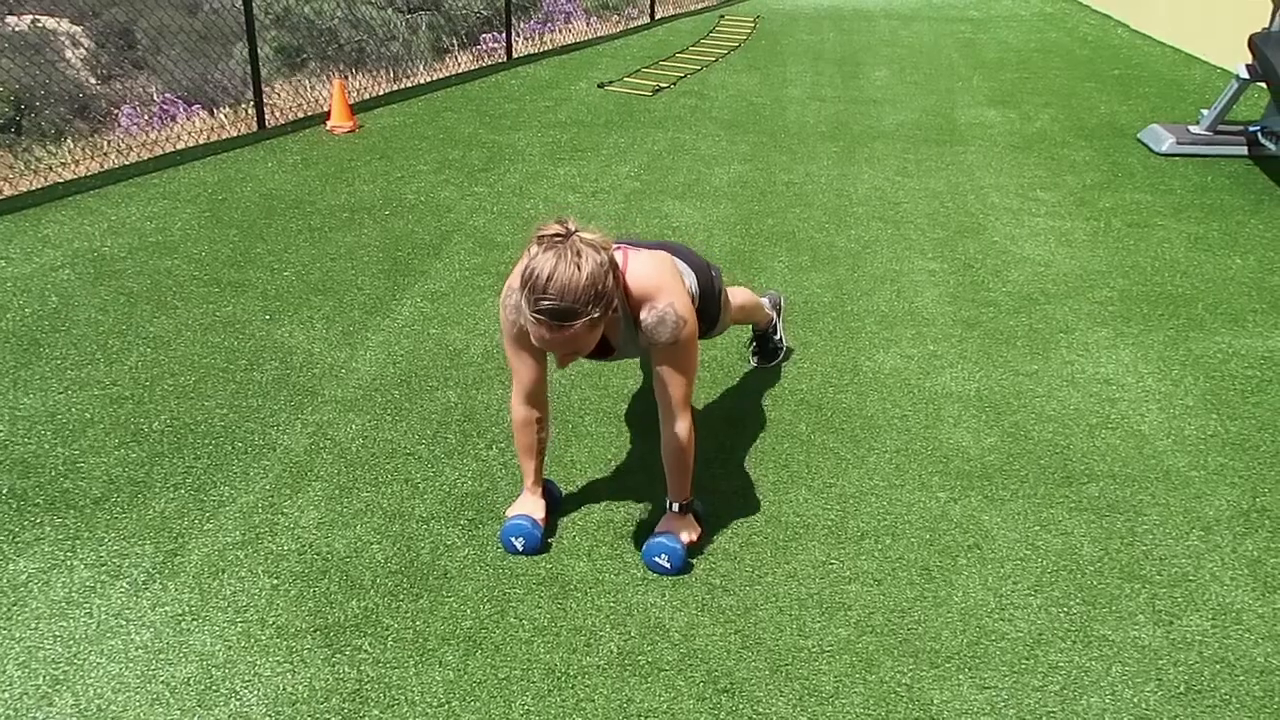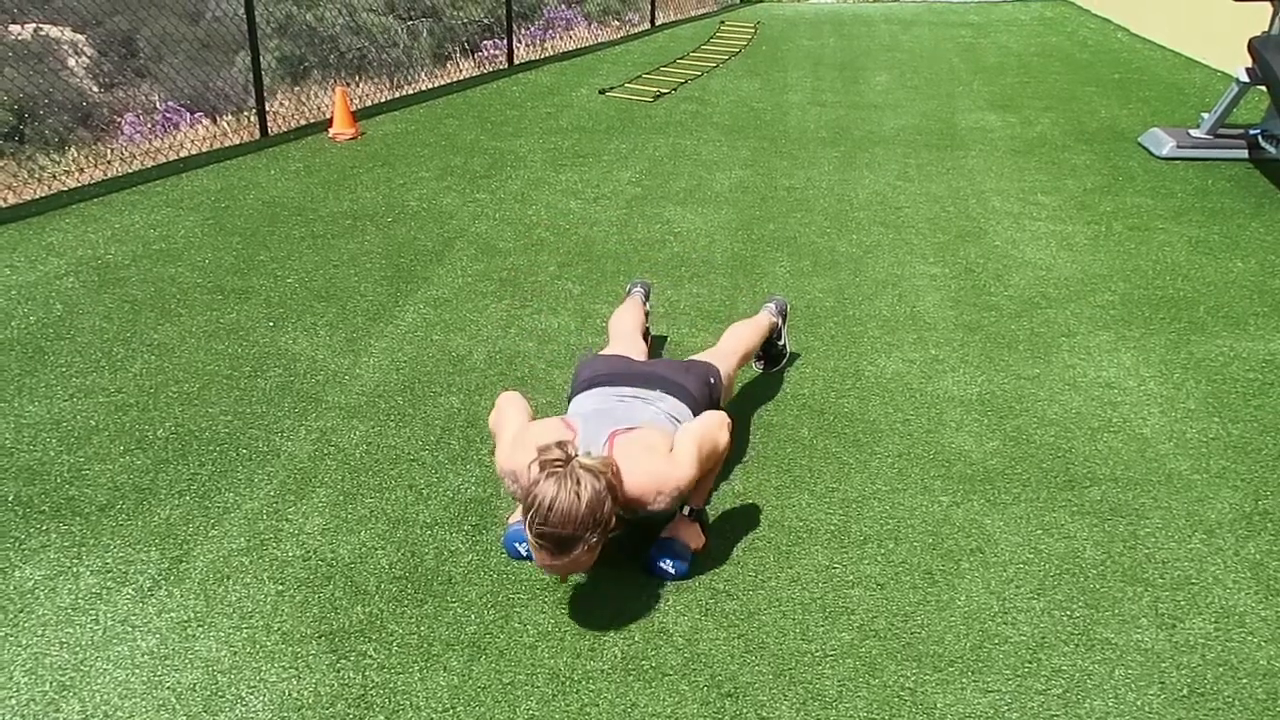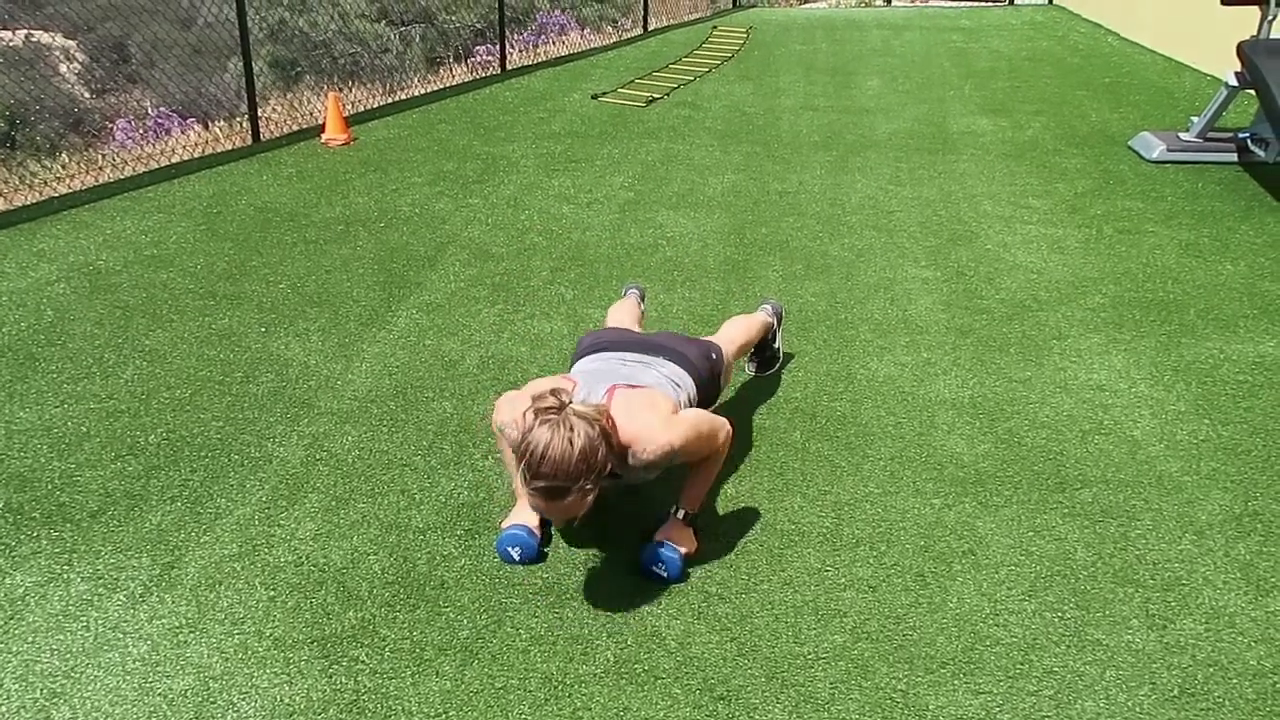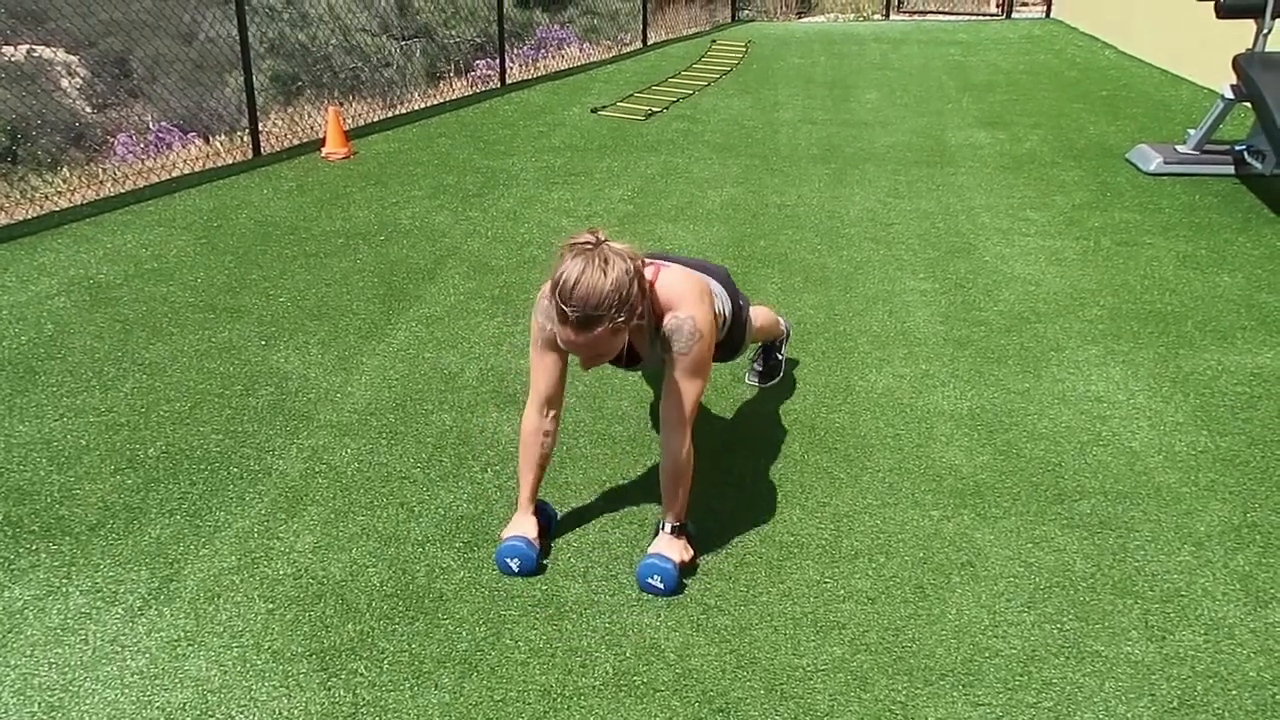
dt=0.7s
person 1, frame 1
left shoulder: (662, 306)
right shoulder: (522, 294)
left elbow: (676, 418)
right elbow: (527, 402)
left wrist: (679, 510)
right wrist: (531, 491)
left hip: (690, 277)
left knee: (729, 308)
left ankle: (767, 314)
person 1, frame 2
left shoulder: (660, 485)
right shoulder: (521, 467)
left elbow: (719, 425)
right elbow: (506, 404)
left wrist: (692, 515)
left hip: (677, 394)
right hip: (602, 383)
left knee: (726, 354)
right knee: (625, 343)
left ankle: (770, 317)
right ankle: (638, 297)
person 1, frame 3
left shoulder: (654, 443)
right shoulder: (519, 424)
left elbow: (722, 432)
left wrist: (683, 518)
right wrist: (523, 503)
left hip: (679, 368)
right hip: (599, 355)
left knee: (723, 346)
left ankle: (766, 317)
right ankle: (633, 298)
person 1, frame 4
left shoulder: (683, 317)
right shoulder: (557, 302)
left elbow: (676, 434)
right elbow: (543, 410)
left wrist: (673, 530)
right wrist: (525, 509)
left hip: (714, 298)
left knee: (747, 327)
left ankle: (775, 331)
